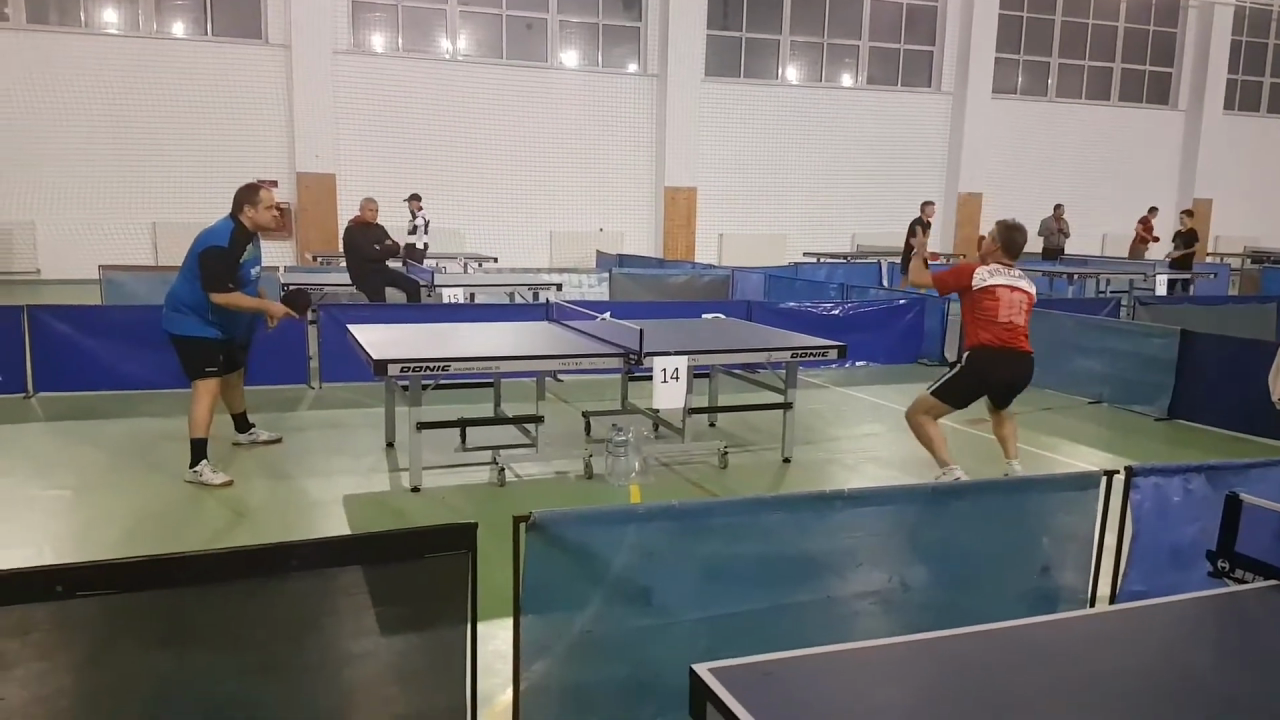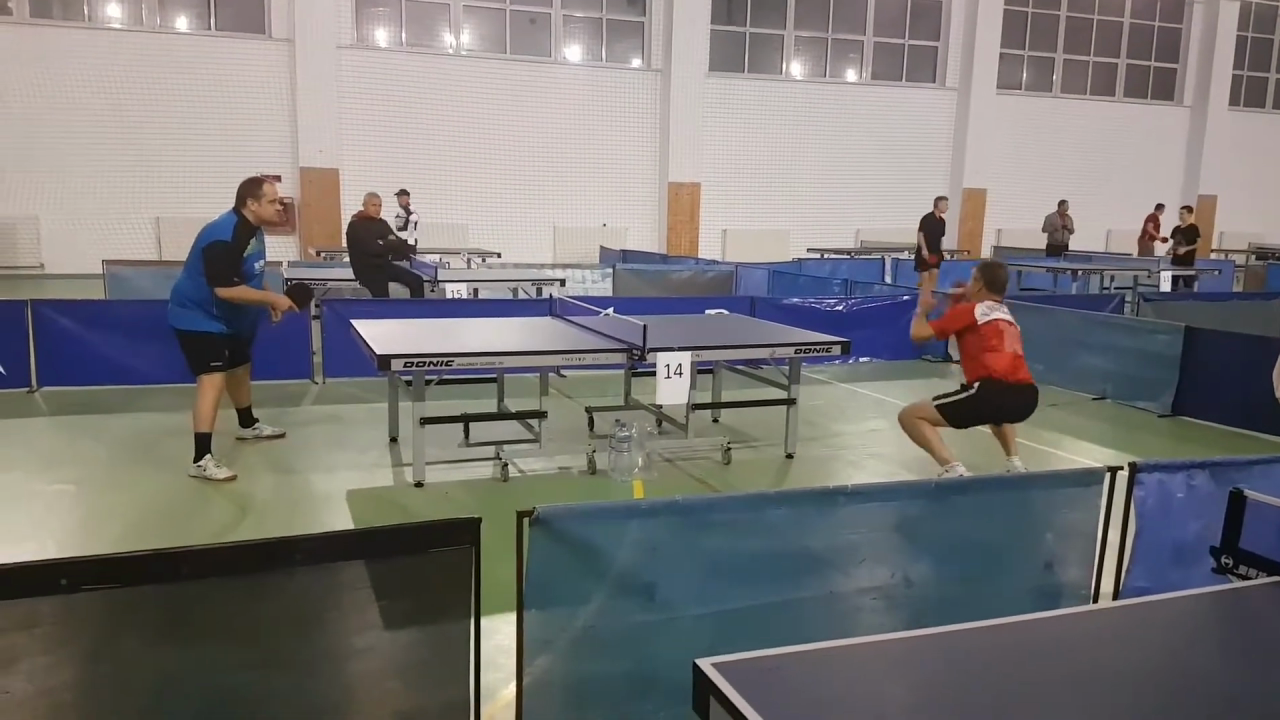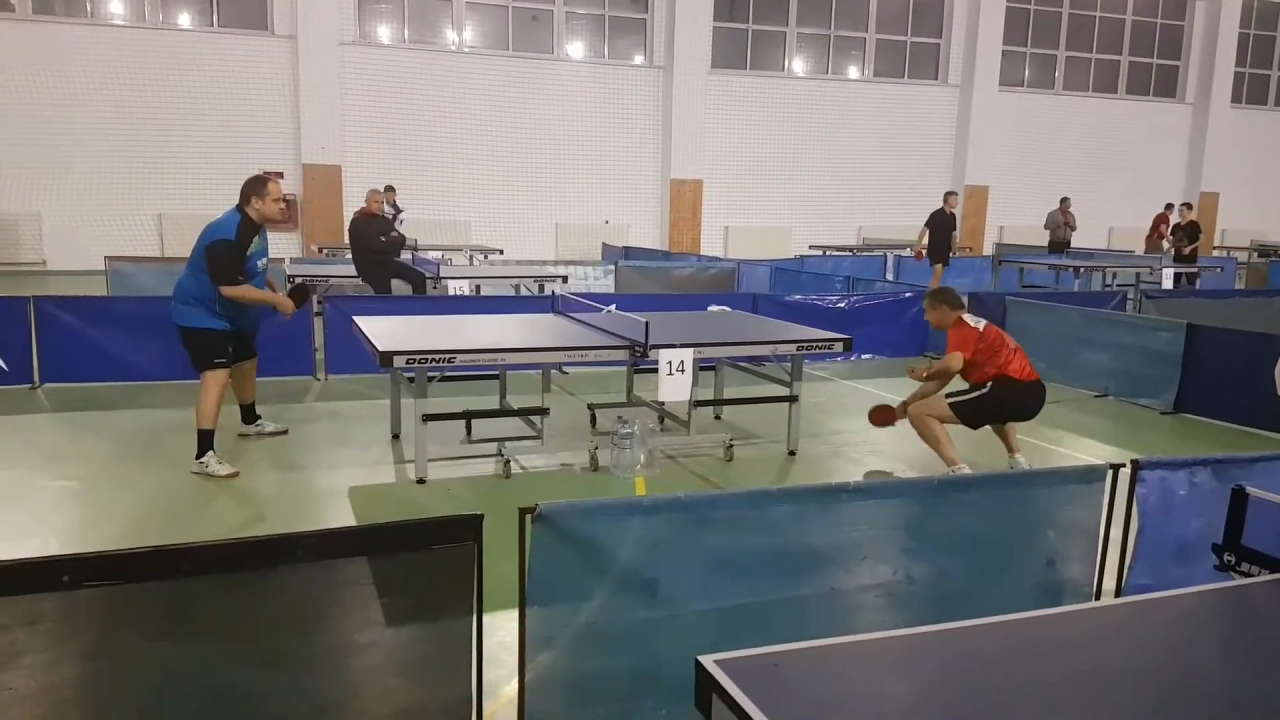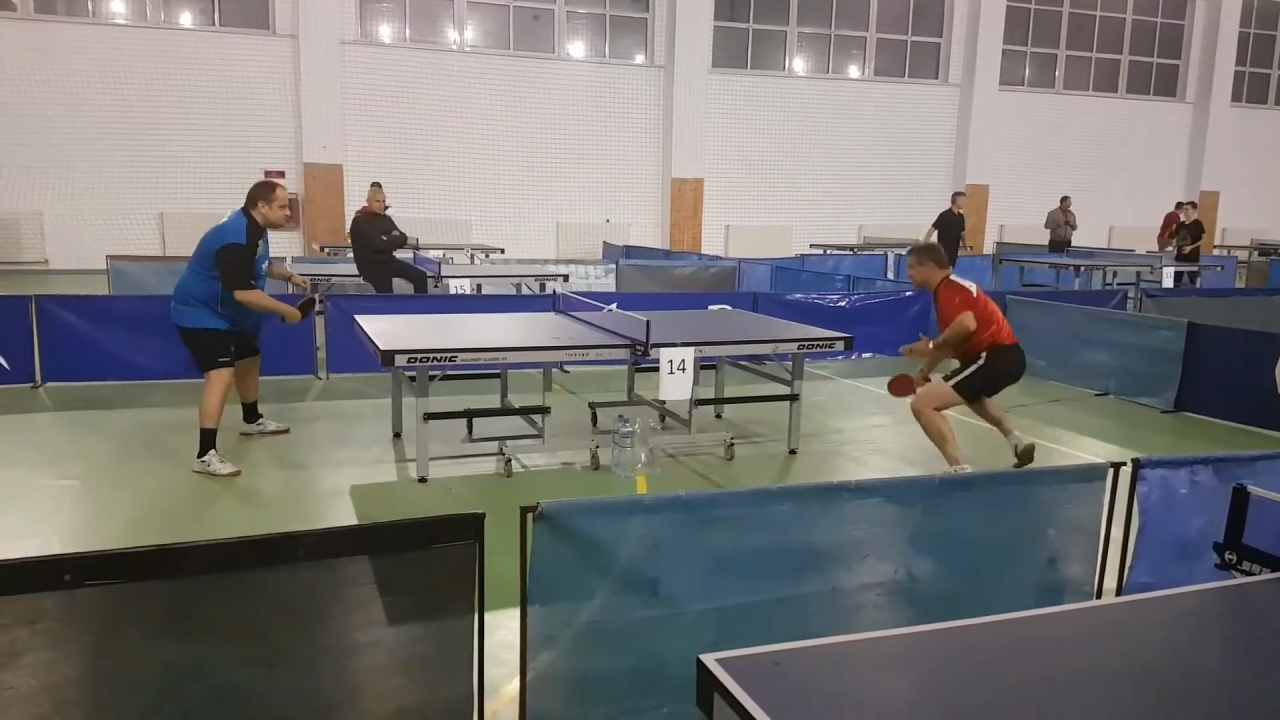
dt=0.2s
person 1, frame 1
left shoulder: (248, 235)
right shoulder: (220, 242)
right elbow: (221, 295)
left wrist: (265, 306)
right wrist: (268, 305)
left hip: (223, 324)
right hip: (194, 322)
left knee: (233, 375)
right knee: (207, 386)
left ankle: (244, 430)
right ankle: (197, 465)
person 1, frame 2
left shoulder: (252, 229)
right shoulder: (224, 237)
right elbow: (226, 289)
left wrist: (270, 301)
right wrist: (273, 298)
left hip: (229, 319)
right hip: (200, 317)
left knee: (239, 369)
right knee: (213, 381)
left ankle: (248, 425)
right ankle: (201, 459)
person 1, frame 3
left shoulder: (254, 226)
right shoulder: (228, 235)
right elbow: (232, 288)
left wrist: (275, 291)
right wrist: (276, 300)
left hip: (230, 316)
right hip: (202, 315)
left knee: (245, 364)
right knee: (217, 377)
left ankle: (251, 421)
right ankle: (204, 456)
person 1, frame 4
left shoulder: (252, 226)
right shoulder: (236, 239)
left elbow: (258, 265)
right elbow: (245, 293)
left wrist: (288, 275)
right wrist: (287, 311)
left hip: (227, 314)
right hip: (201, 314)
left knee: (249, 362)
right knee: (220, 376)
left ankle: (252, 420)
right ankle: (206, 455)
person 2, frame 1
left shoulder: (975, 274)
right shoulder: (1028, 286)
left elbow: (917, 280)
left wrist: (918, 252)
left hip: (984, 361)
right hip: (1021, 365)
left knee: (917, 413)
right knee: (998, 407)
left ankle: (951, 472)
right ankle: (1014, 468)
person 2, frame 2
left shoulder: (969, 311)
right shoulder: (1008, 320)
left elbow: (918, 334)
left wrist: (921, 309)
left hip: (993, 394)
right hip: (1026, 399)
left knee: (910, 416)
left ankle: (953, 471)
right ankle: (1015, 463)
person 2, frame 3
left shoulder: (961, 328)
right shoulder: (974, 326)
left elbow: (952, 366)
right elbow: (944, 377)
left wrist: (924, 373)
right wrist: (907, 402)
left hip: (1008, 391)
left knee: (918, 412)
left ankle: (959, 473)
right ankle: (1017, 460)
person 2, frame 4
left shoulder: (949, 290)
right shoulder: (950, 290)
left elbow: (967, 324)
right elbow: (951, 343)
left wrist: (931, 346)
right wrist: (924, 372)
left hip: (994, 357)
right hip: (1006, 356)
left knee: (922, 404)
right knee: (971, 396)
left ankle: (961, 473)
right ankle: (1017, 441)
